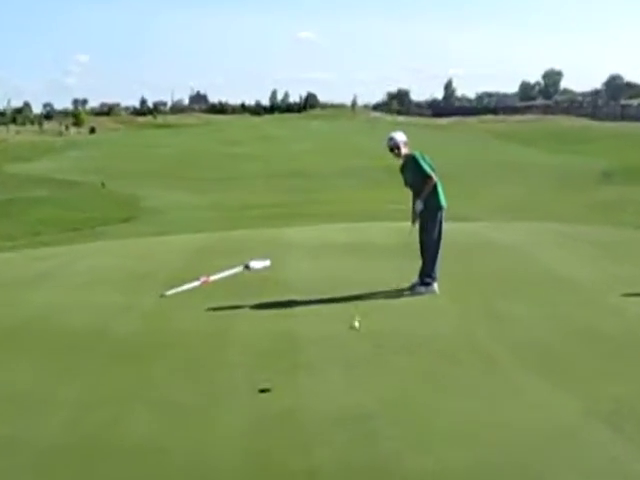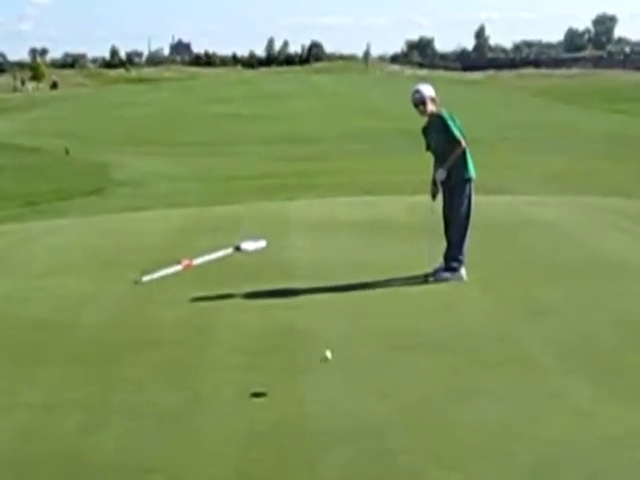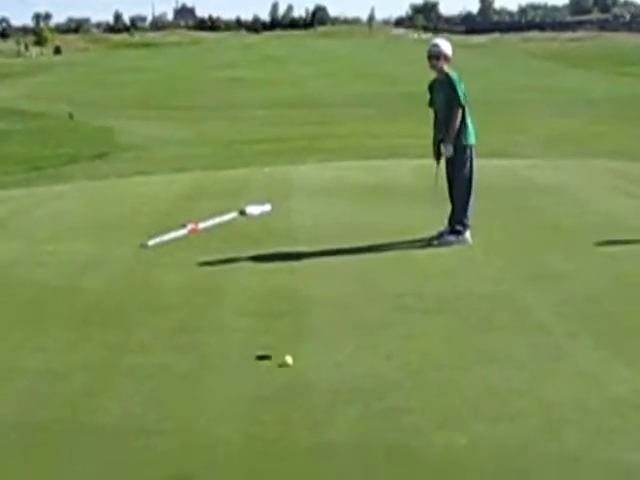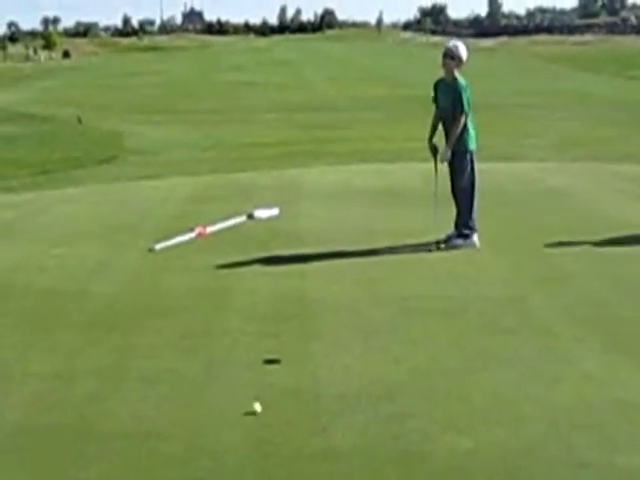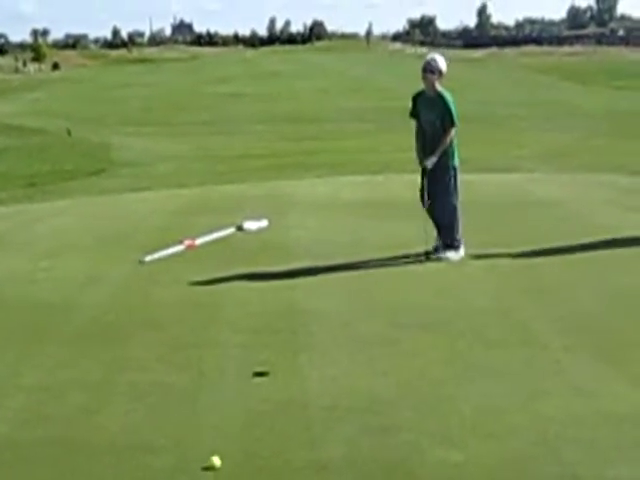
dt=0.5s
person 1, frame 1
left shoulder: (416, 157)
right shoulder: (404, 168)
left elbow: (433, 179)
left wrist: (420, 201)
right wrist: (414, 210)
left hip: (433, 205)
right hip: (424, 207)
left knee: (431, 244)
right knee: (425, 244)
left ankle: (429, 282)
right ankle: (424, 278)
person 1, frame 2
left shoulder: (444, 118)
right shoulder: (427, 128)
left elbow: (461, 145)
left wrist: (444, 169)
right wrist: (434, 181)
left hip: (461, 175)
right hip: (448, 178)
left knee: (458, 221)
right knee: (449, 220)
left ankle: (456, 267)
right ankle: (450, 262)
person 1, frame 3
left shoulder: (452, 80)
right shoulder: (433, 84)
left elbow: (458, 112)
left wrist: (449, 142)
right wrist: (436, 142)
left hip: (460, 140)
right hip: (448, 141)
left knee: (461, 185)
right knee: (453, 184)
left ankle: (461, 230)
right ankle: (454, 225)
person 1, frame 4
left shoulder: (459, 86)
right shoulder: (439, 84)
left elbow: (461, 118)
left wrist: (448, 147)
right wrist: (431, 137)
left hip: (462, 143)
right hip: (453, 143)
left knee: (464, 188)
right knee: (457, 188)
left ankle: (468, 234)
right ankle: (462, 229)
person 1, frame 5
left shoulder: (445, 99)
right shoulder: (418, 98)
left elbow: (451, 131)
left wrist: (435, 156)
right wrist: (419, 151)
left hip: (445, 158)
right hip: (428, 157)
left knee: (446, 202)
right knee: (428, 200)
left ankle: (455, 246)
right ankle: (445, 238)
